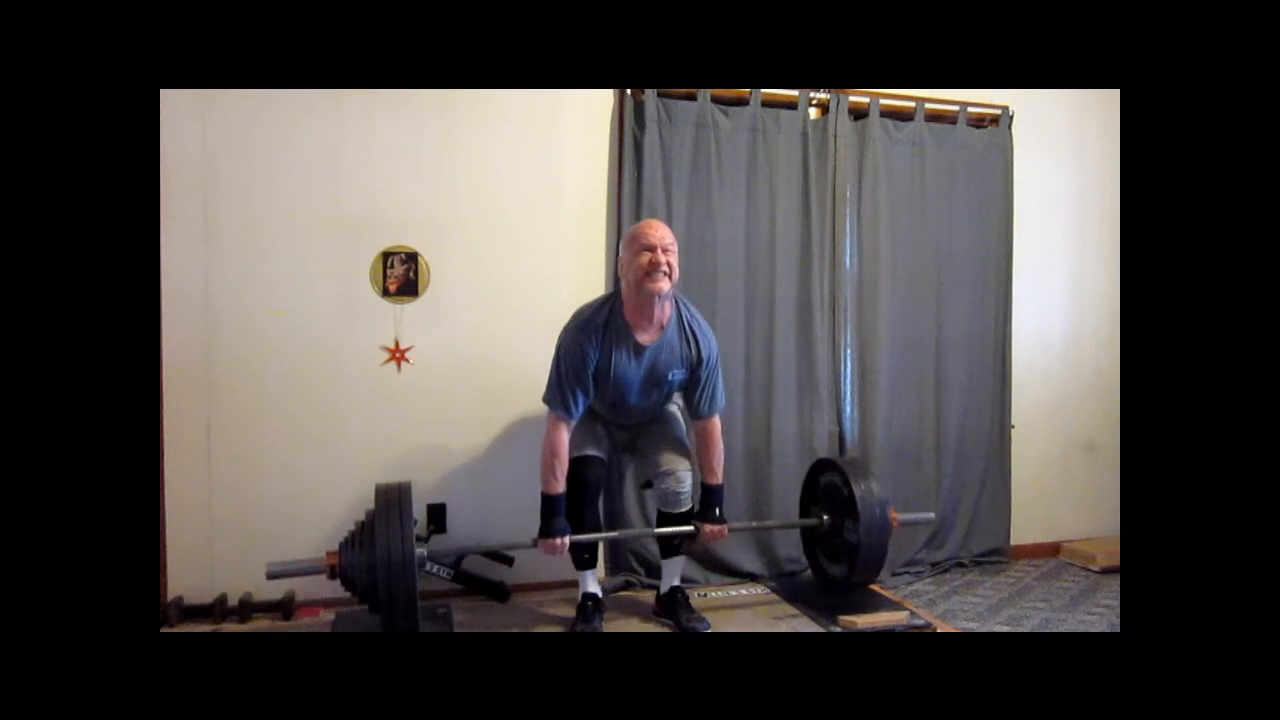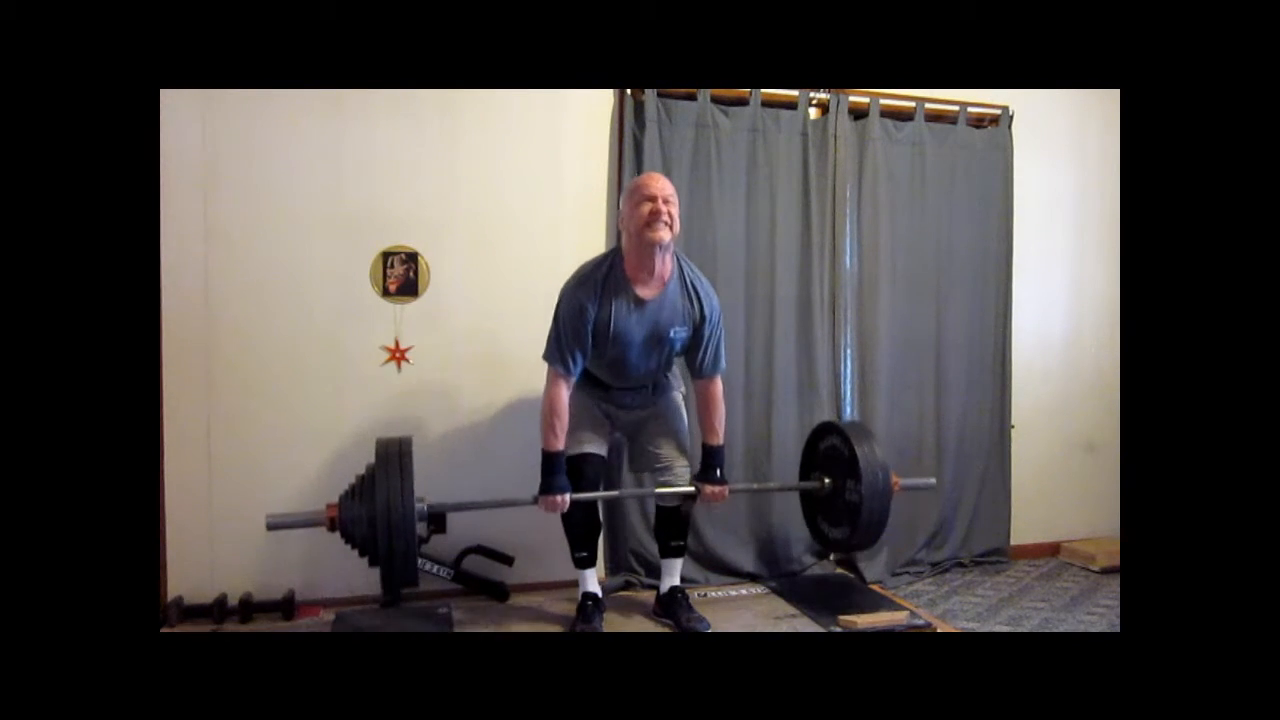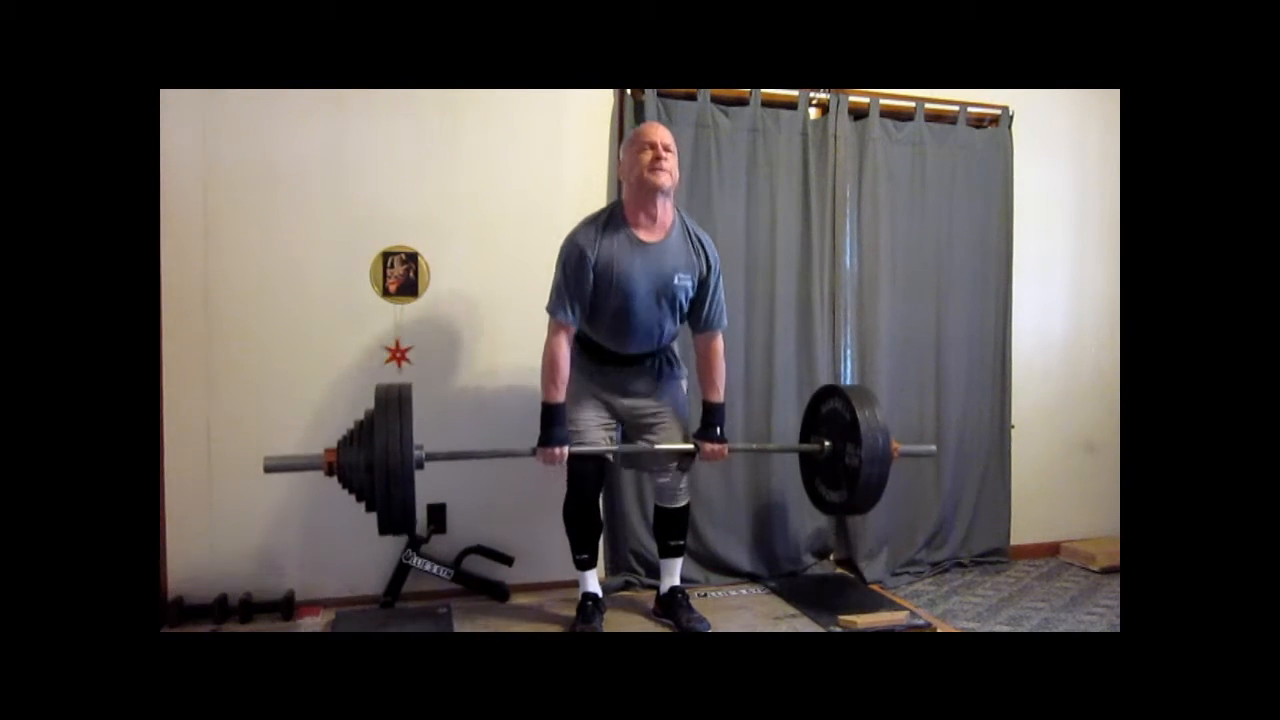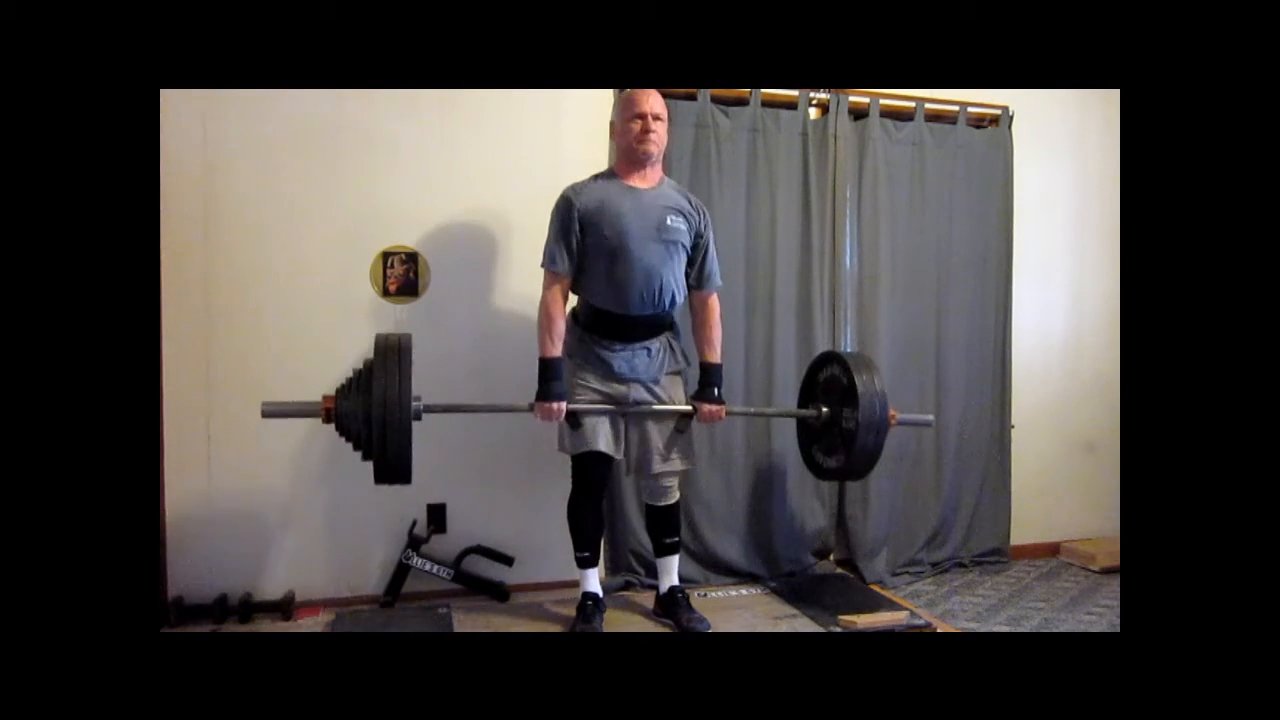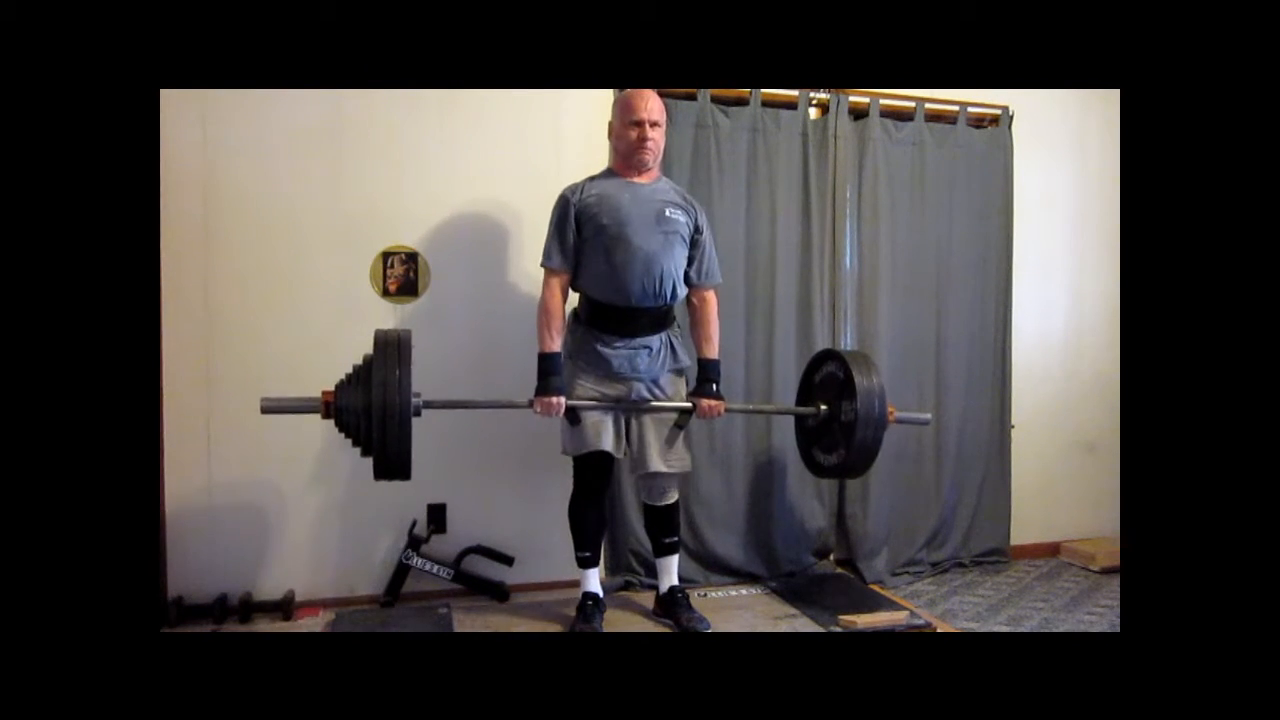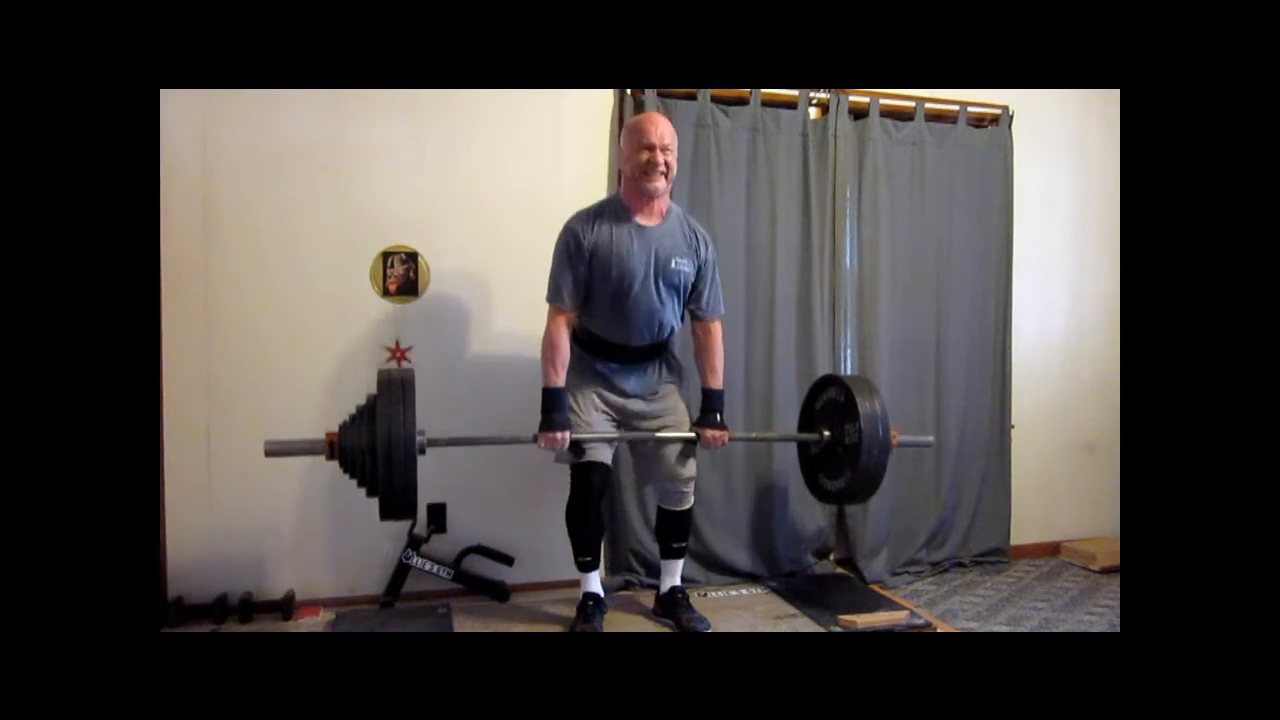
dt=0.4s
person 1, frame 1
left shoulder: (696, 333)
right shoulder: (587, 329)
left elbow: (707, 422)
right elbow: (560, 425)
left wrist: (713, 505)
right wrist: (552, 516)
left hip: (655, 413)
right hip: (592, 416)
left knee: (679, 482)
right knee: (584, 482)
left ankle: (670, 593)
right ankle: (590, 597)
person 1, frame 2
left shoulder: (698, 293)
right shoulder: (586, 288)
left elbow: (709, 382)
right elbow: (560, 383)
left wrist: (713, 465)
right wrist: (552, 474)
left hip: (655, 390)
right hip: (592, 391)
left knee: (677, 479)
right knee: (583, 481)
left ankle: (670, 592)
right ankle: (590, 596)
person 1, frame 3
left shoulder: (698, 247)
right shoulder: (589, 242)
left elbow: (709, 339)
right elbow: (560, 335)
left wrist: (714, 421)
right wrist: (553, 425)
left hip: (657, 374)
right hip: (592, 374)
left knee: (675, 480)
right knee: (585, 481)
left ankle: (670, 592)
right ankle: (590, 596)
person 1, frame 4
left shoulder: (689, 208)
right shoulder: (580, 199)
left elbow: (706, 298)
right elbow: (555, 291)
left wrist: (711, 380)
right wrist: (550, 378)
left hip: (661, 357)
right hip: (592, 356)
left knee: (663, 480)
right knee: (589, 477)
left ankle: (669, 592)
right ankle: (590, 595)
person 1, frame 5
left shoulder: (686, 206)
right shoulder: (579, 198)
left elbow: (703, 296)
right elbow: (555, 287)
left wrist: (710, 375)
right wrist: (549, 371)
left hip: (662, 354)
right hip: (593, 353)
left knee: (663, 479)
right knee: (591, 477)
left ankle: (669, 591)
right ankle: (591, 594)
person 1, frame 6
left shoulder: (694, 238)
right shoulder: (584, 230)
left elbow: (708, 326)
right elbow: (560, 322)
left wrist: (713, 405)
right wrist: (554, 405)
left hip: (658, 375)
right hip: (591, 373)
left knee: (680, 480)
right knee: (589, 480)
left ankle: (671, 592)
right ankle: (591, 595)
